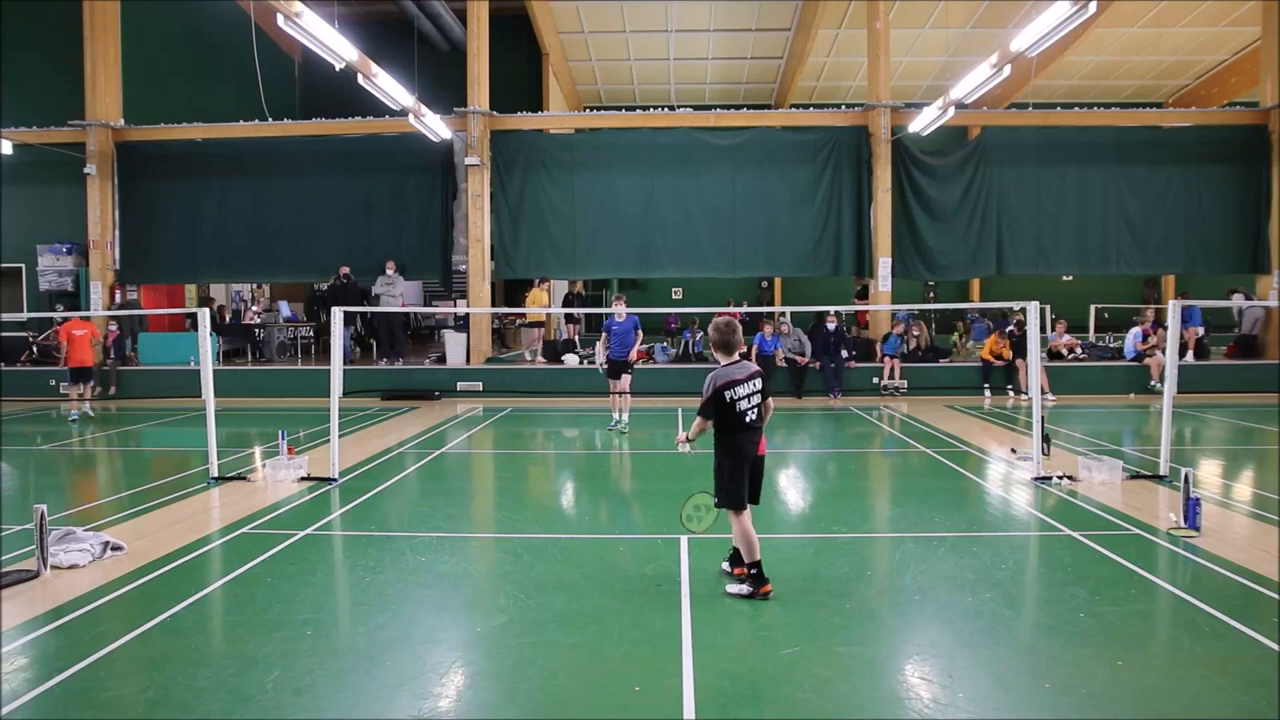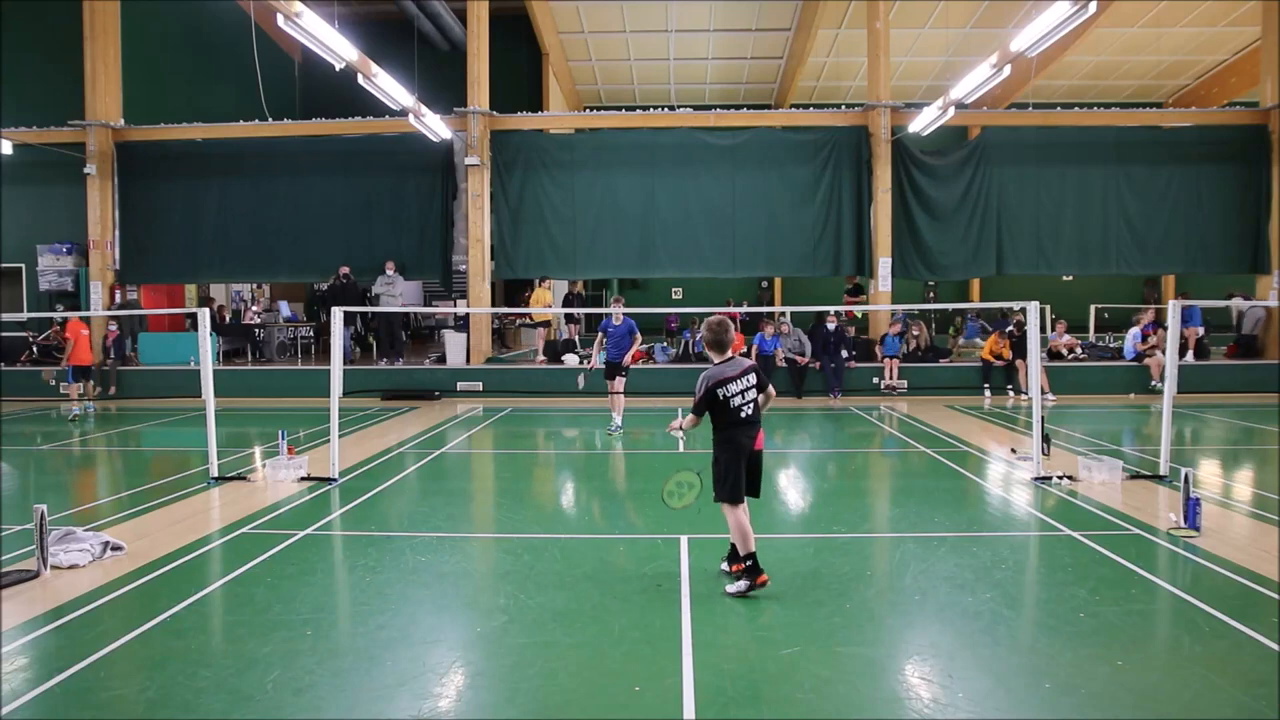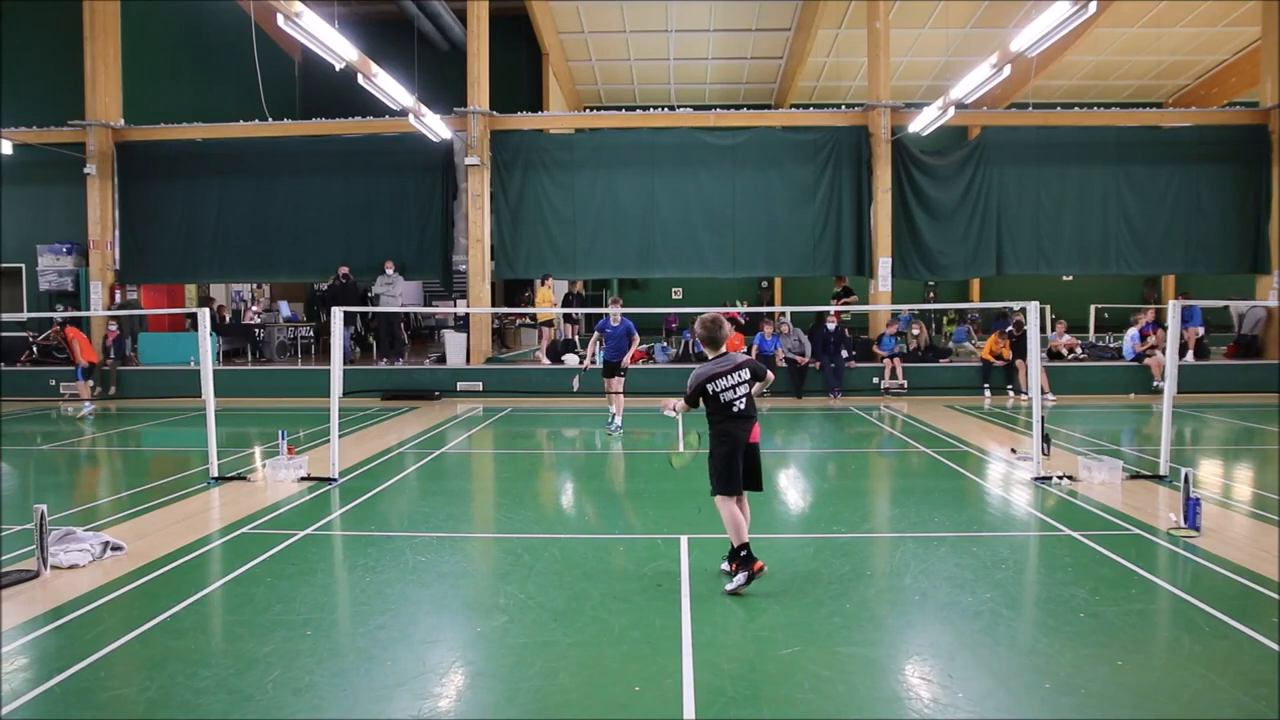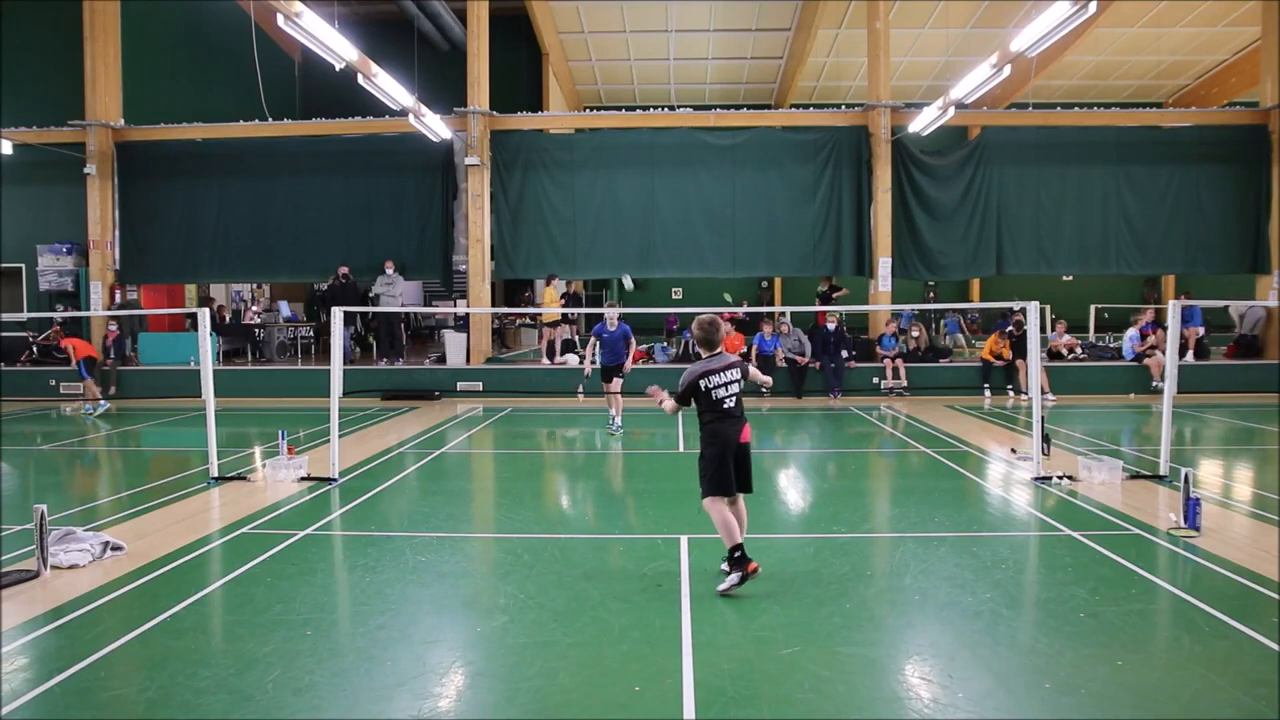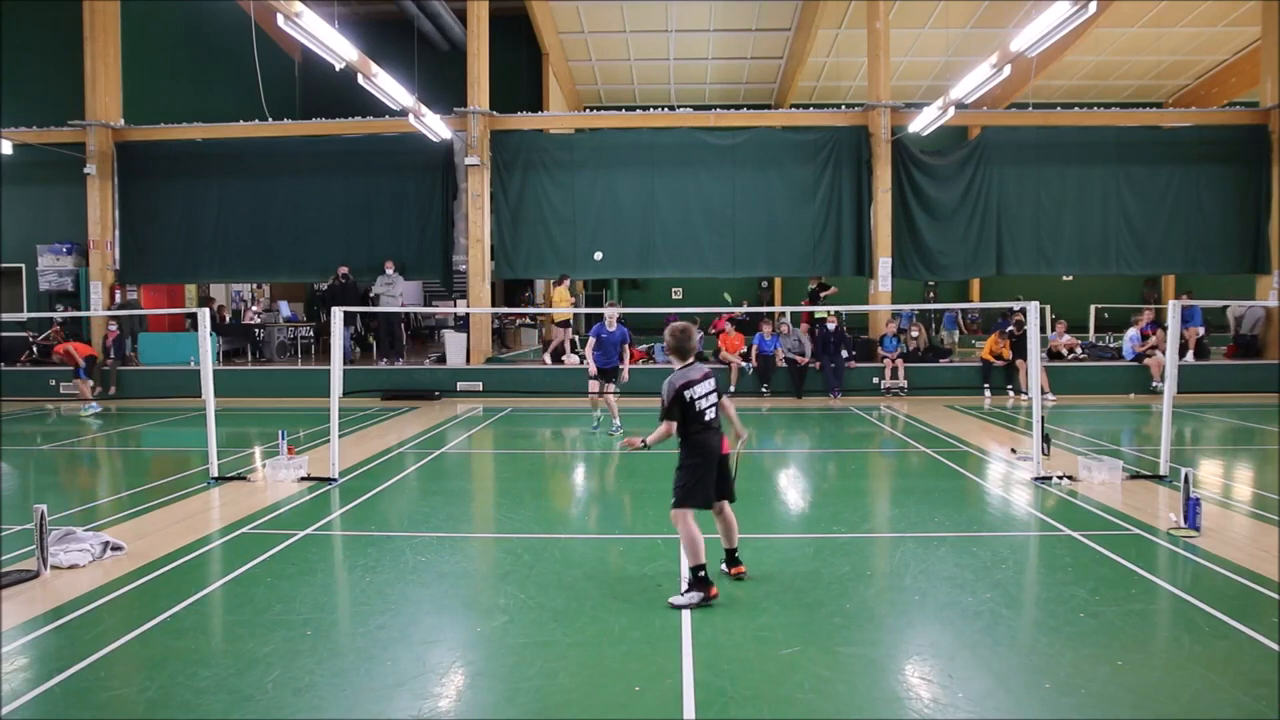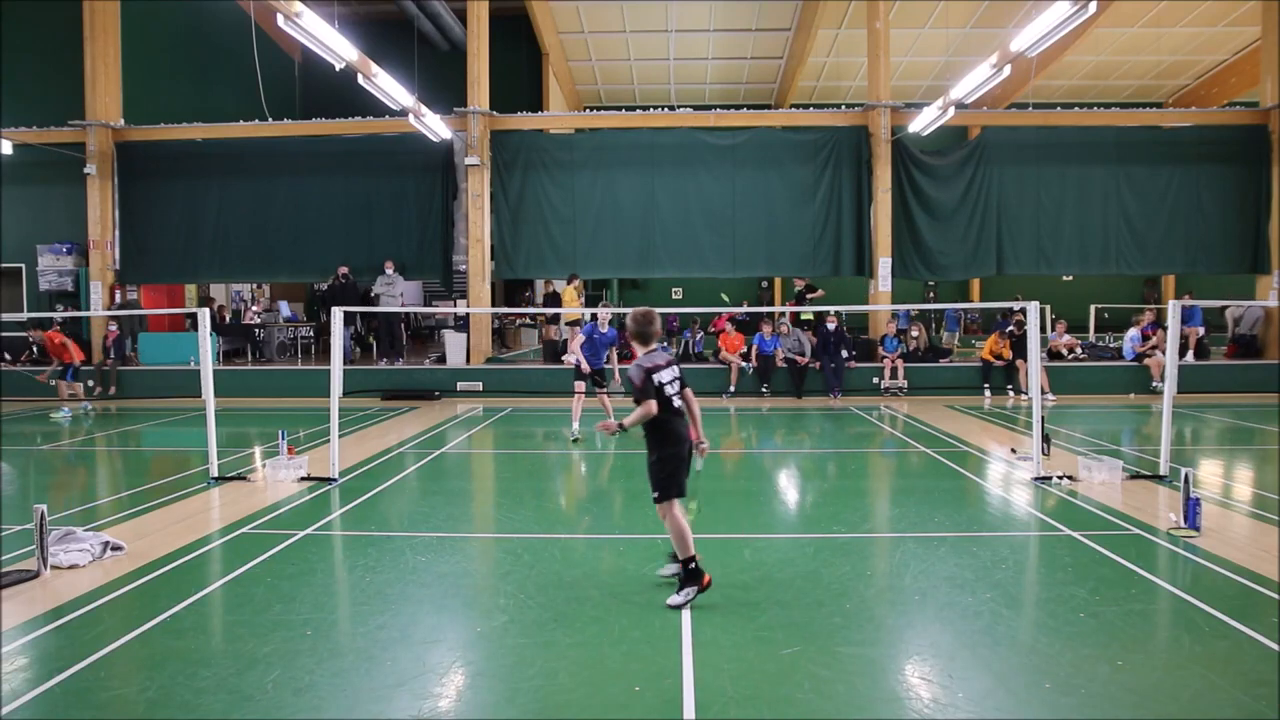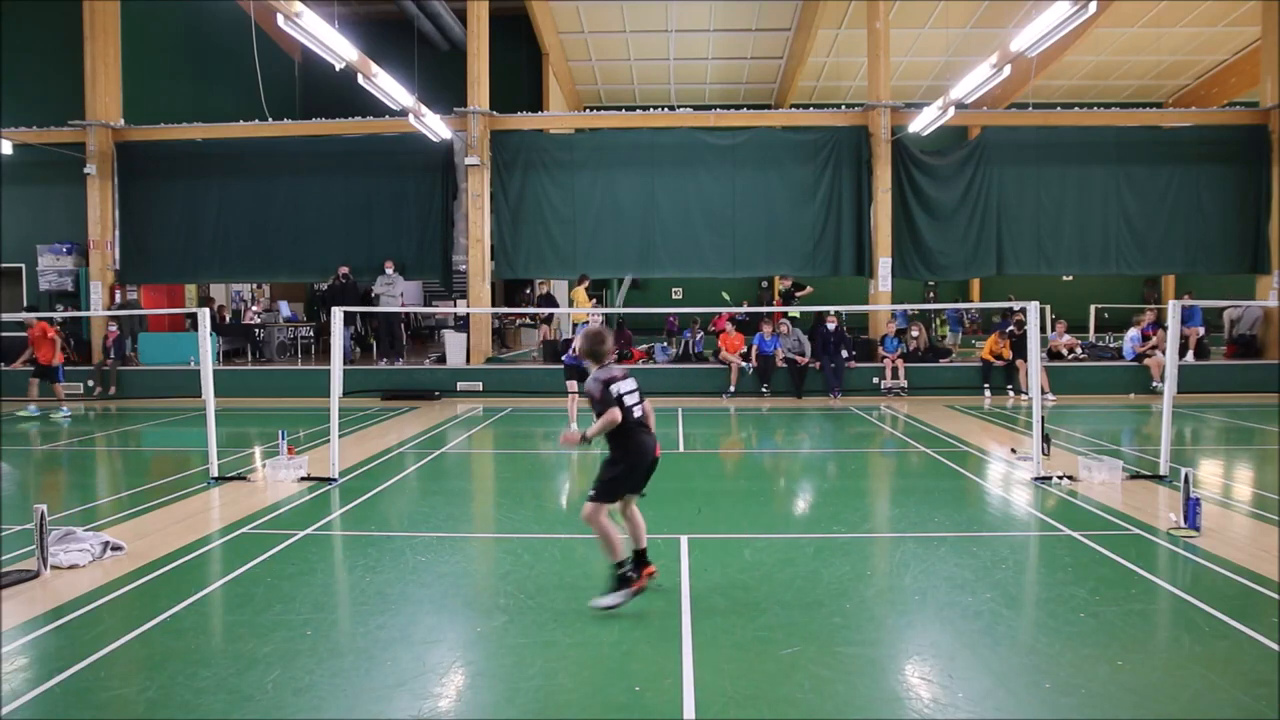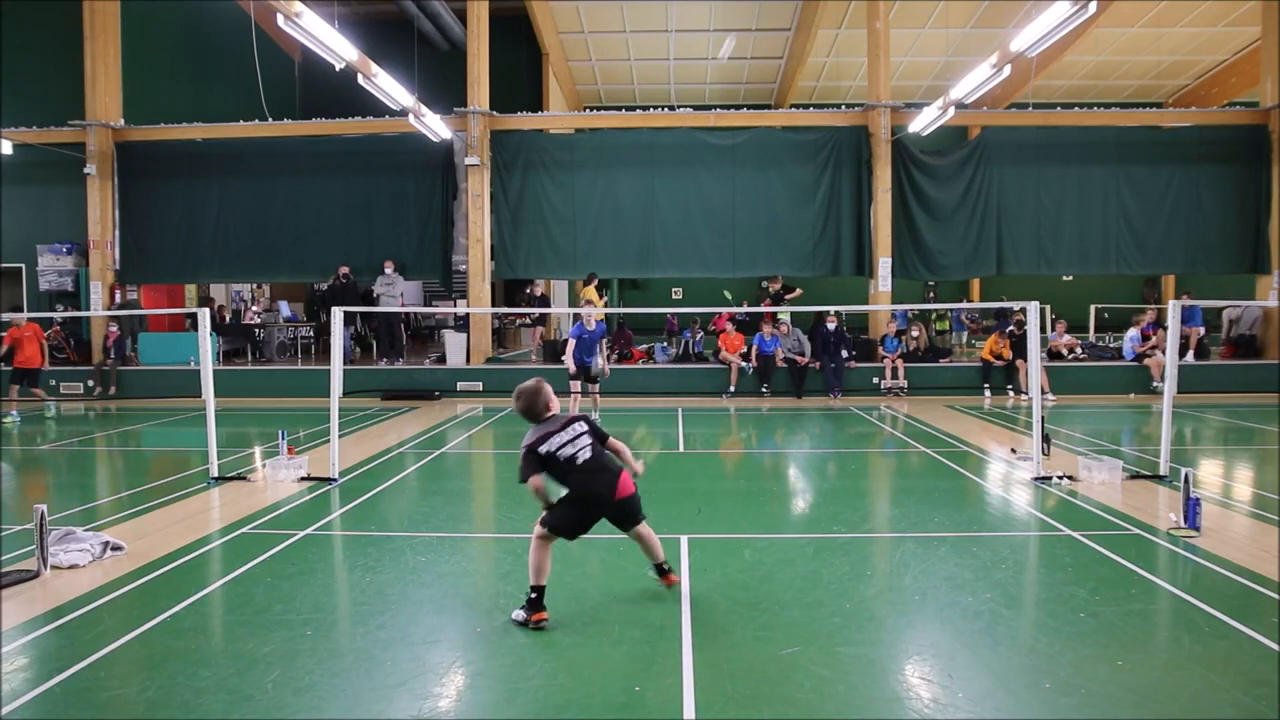
dt=0.3s
person 1, frame 1
left shoulder: (716, 380)
right shoulder: (755, 371)
left elbow: (703, 423)
right elbow: (768, 406)
left wrist: (687, 437)
left hip: (732, 451)
right hip: (756, 446)
left knee: (736, 513)
right knee: (742, 506)
left ankle: (757, 579)
right ankle: (738, 560)
person 1, frame 2
left shoulder: (709, 379)
right shoulder: (750, 366)
left elbow: (695, 419)
right elbow: (769, 394)
left wrist: (679, 425)
left hip: (729, 446)
right hip: (754, 440)
left knee: (731, 507)
right knee: (739, 501)
left ankle: (753, 571)
right ankle: (736, 558)
person 1, frame 3
left shoulder: (700, 375)
right shoulder: (744, 361)
left elbow: (686, 407)
right elbow: (768, 379)
left wrist: (673, 405)
left hip: (725, 440)
right hip: (749, 434)
left knee: (724, 500)
right knee: (739, 496)
left ankle: (748, 560)
right ankle: (736, 556)
person 1, frame 4
left shoulder: (693, 374)
right shoulder: (735, 362)
left elbow: (674, 408)
right elbow: (750, 373)
left wrist: (662, 399)
right wrist: (764, 379)
left hip: (715, 440)
right hip: (740, 435)
left knee: (713, 502)
right knee: (734, 498)
left ankle: (741, 561)
right ankle: (736, 558)
person 1, frame 5
left shoulder: (673, 384)
right shoulder: (706, 372)
left elbow: (669, 428)
right elbow: (724, 404)
left wrist: (643, 443)
right wrist: (739, 429)
left hip: (695, 453)
right hip: (718, 446)
left knee: (681, 515)
right knee: (721, 505)
left ankle: (701, 584)
right ankle: (733, 562)
person 1, frame 6
left shoulder: (639, 368)
right shoulder: (670, 361)
left elbow: (650, 409)
right elbow: (689, 398)
left wrist: (621, 425)
right wrist: (699, 436)
left hip: (664, 442)
right hip: (682, 436)
left knee: (666, 508)
right knee: (671, 500)
left ankle: (694, 575)
right ankle: (679, 559)
person 1, frame 7
left shoulder: (596, 382)
right shoulder: (625, 374)
left elbow: (613, 417)
right elbow: (648, 410)
left wrist: (583, 437)
left hip: (628, 452)
right hip: (648, 448)
left knee: (592, 512)
right knee: (625, 500)
left ankle: (626, 578)
right ankle: (640, 564)
person 1, frame 8
left shoulder: (531, 443)
right shoulder: (579, 420)
left elbow: (535, 483)
right elbow: (614, 445)
left wrist: (548, 506)
right wrist: (634, 466)
left hip: (588, 495)
right hip: (618, 486)
left knee: (542, 536)
right knee: (637, 528)
left ankle: (535, 607)
right ankle: (665, 572)
